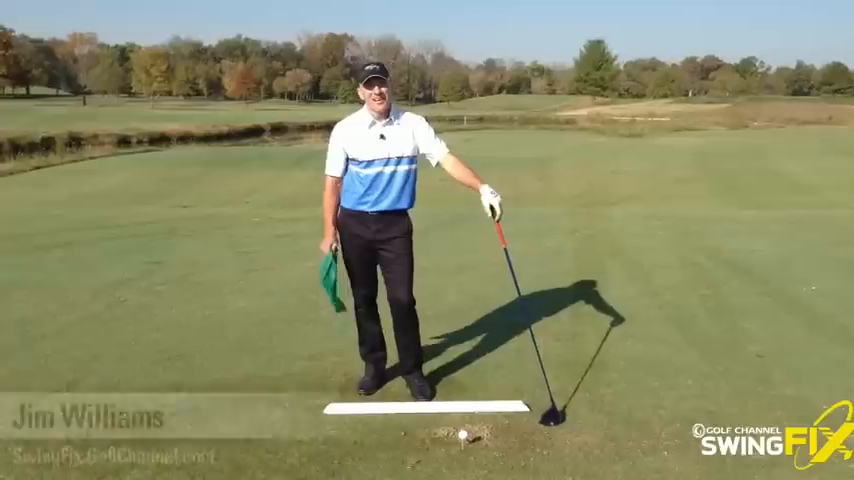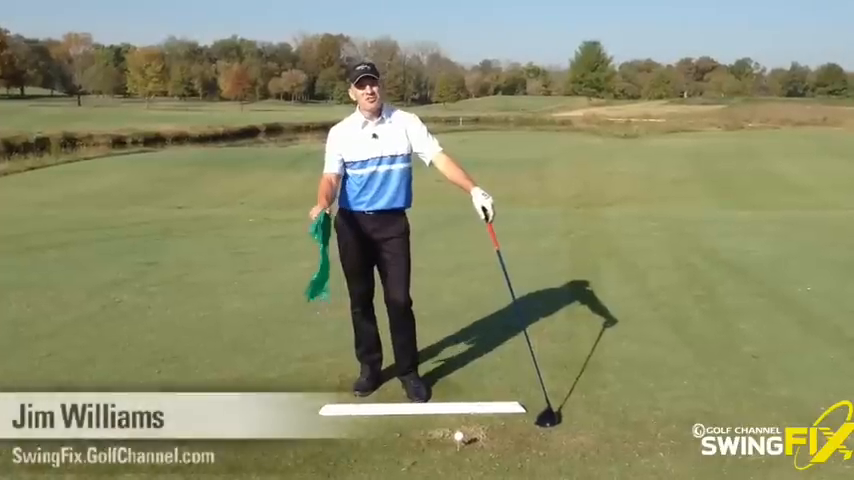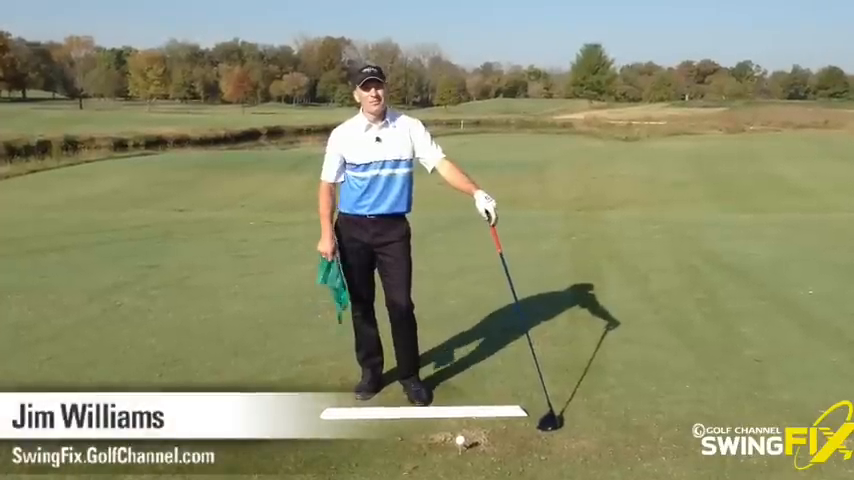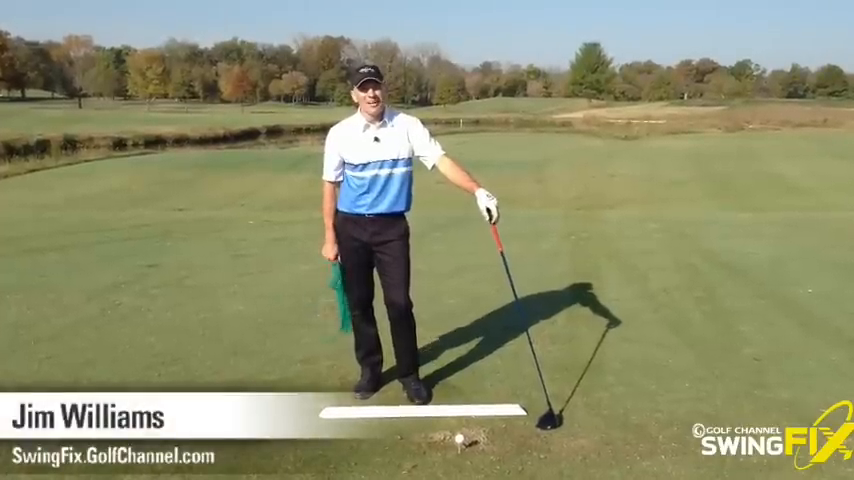
dt=0.5s
person 1, frame 1
left shoulder: (413, 125)
right shoulder: (344, 129)
left elbow: (447, 159)
right elbow: (333, 181)
left wrist: (482, 188)
right wrist: (329, 230)
left hip: (395, 224)
right hip: (354, 224)
left knee: (402, 299)
right knee: (363, 300)
left ankle: (413, 370)
right ankle: (374, 366)
person 1, frame 2
left shoulder: (407, 123)
right shoulder: (340, 132)
left elbow: (440, 158)
right elbow: (331, 177)
left wrist: (474, 190)
right wrist: (322, 203)
left hip: (392, 223)
right hip: (352, 224)
left knee: (399, 299)
right knee: (360, 300)
left ankle: (408, 371)
right ankle: (369, 367)
person 1, frame 3
left shoulder: (410, 128)
right shoulder: (341, 134)
left elbow: (441, 164)
right elbow: (327, 185)
left wrist: (476, 192)
right wrist: (326, 233)
left hip: (393, 227)
right hip: (351, 228)
left knee: (400, 303)
right knee: (360, 304)
left ankle: (410, 375)
right ankle: (371, 371)
person 1, frame 4
left shoulder: (408, 126)
right shoulder: (339, 133)
left elbow: (441, 161)
right elbow: (331, 186)
left wrist: (478, 191)
right wrist: (329, 237)
left hip: (392, 226)
right hip: (351, 226)
left knee: (399, 302)
right knee: (359, 303)
left ankle: (409, 374)
right ankle: (370, 370)
